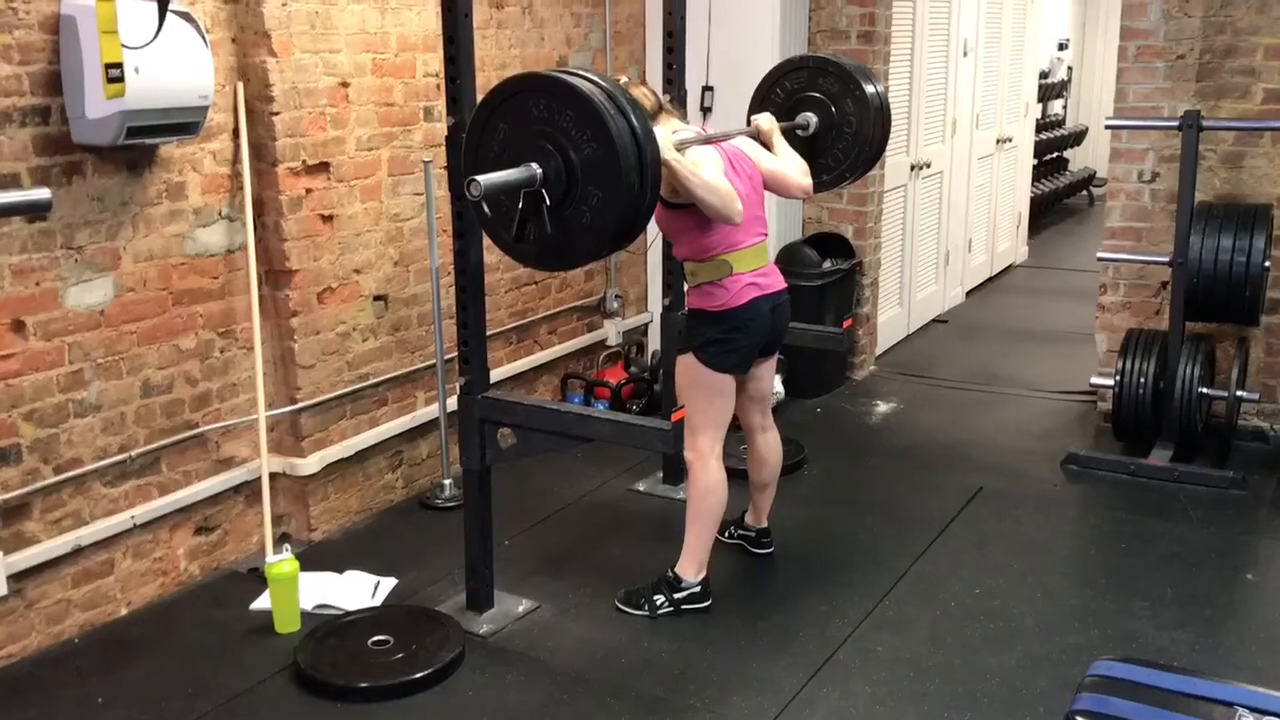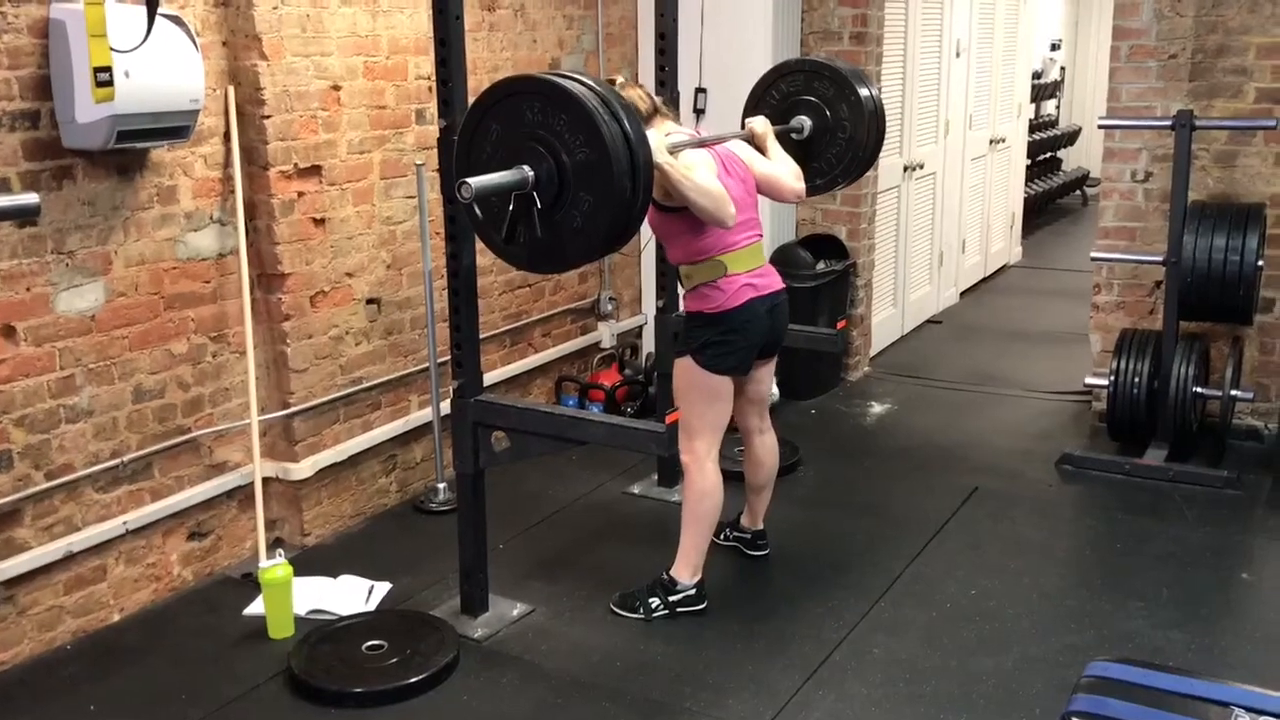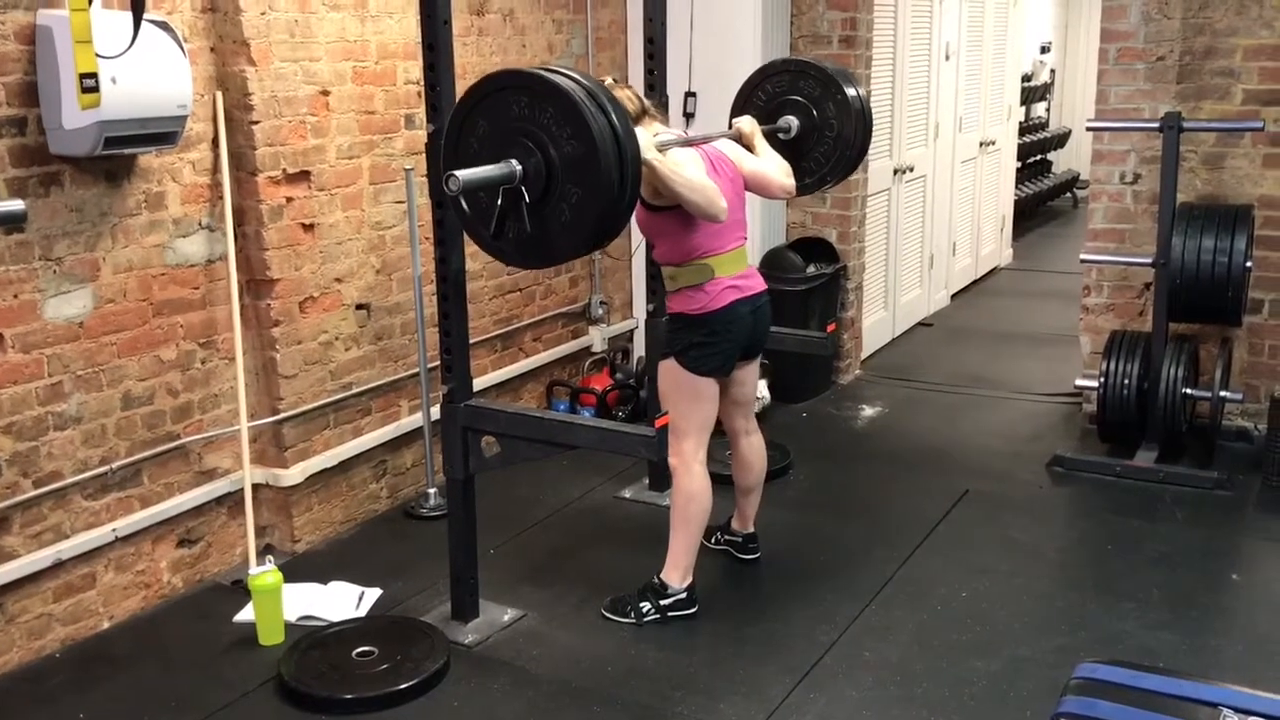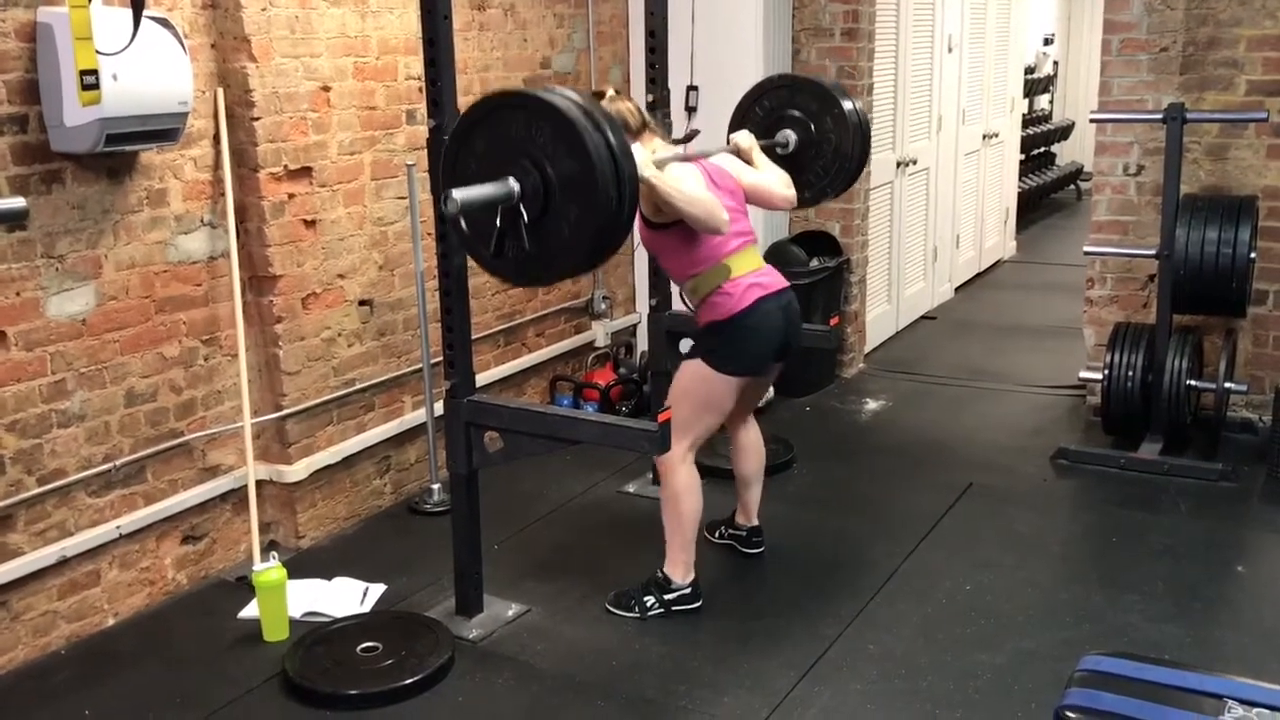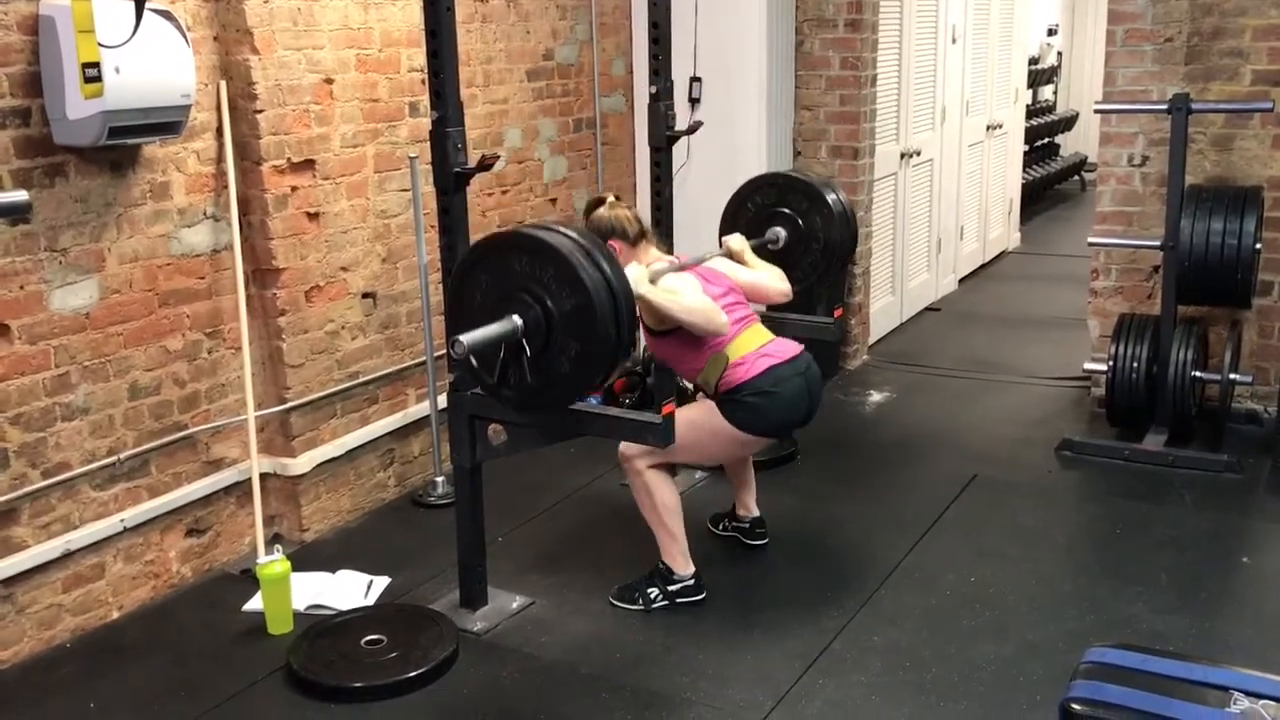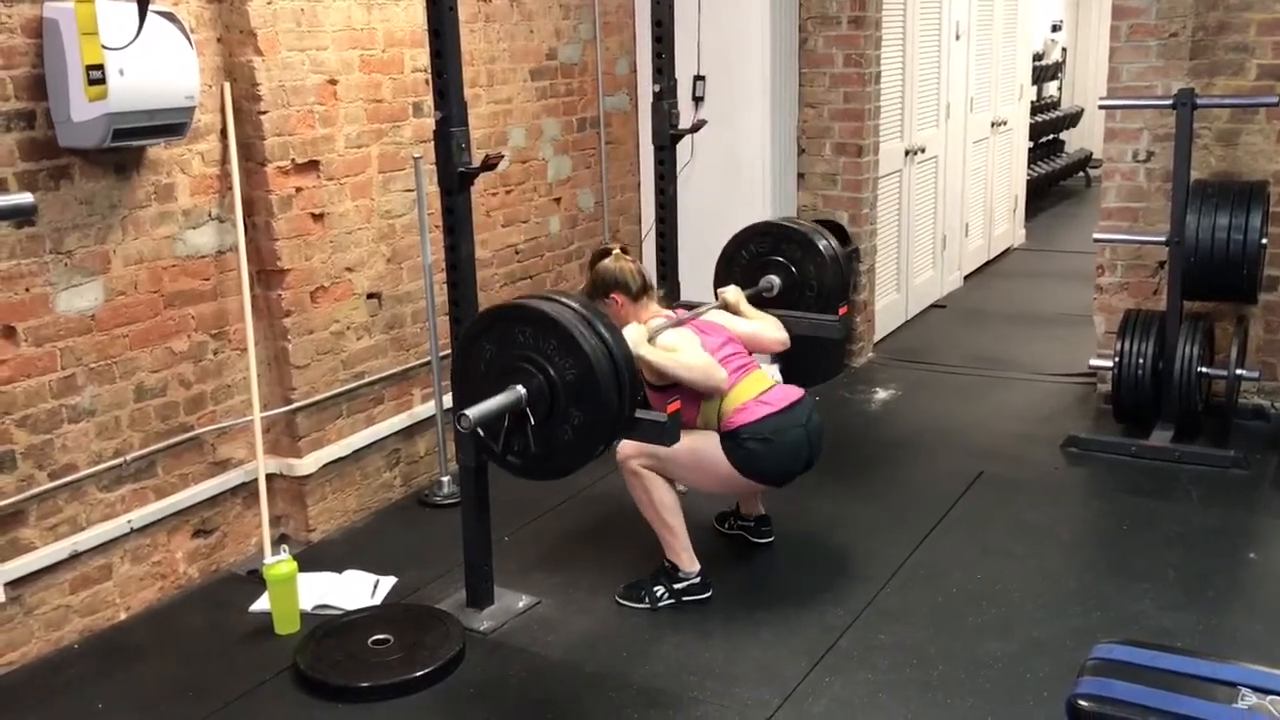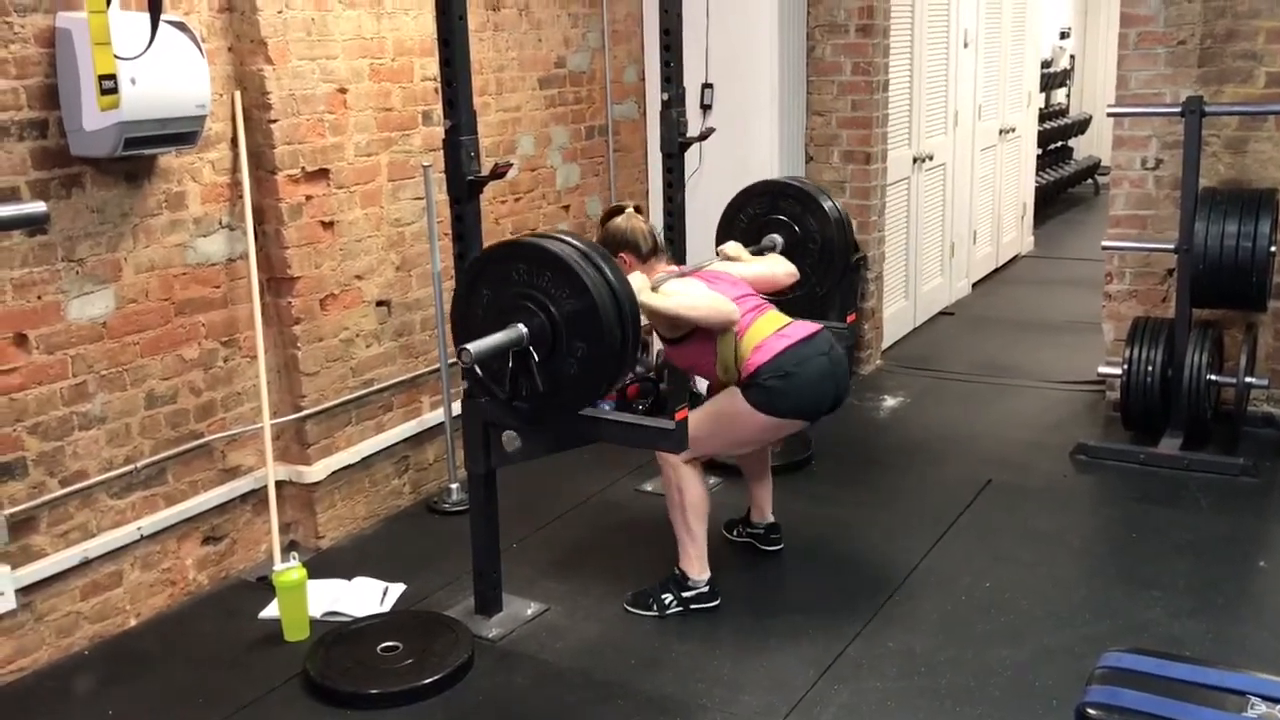
dt=0.7s
person 1, frame 1
left shoulder: (681, 158)
right shoulder: (735, 142)
left elbow: (730, 208)
right elbow: (801, 182)
left wrist: (667, 157)
right wrist: (774, 133)
left hip: (724, 312)
right hip: (771, 298)
left knee: (702, 448)
right knee: (758, 421)
left ankle: (688, 581)
right ankle: (756, 526)
person 1, frame 2
left shoulder: (675, 161)
right shoulder: (728, 146)
left elbow: (722, 212)
right elbow: (795, 188)
left wrist: (659, 161)
right wrist: (767, 139)
left hip: (722, 315)
right hip: (770, 300)
left knee: (698, 452)
right knee: (755, 423)
left ankle: (683, 585)
right ankle: (751, 528)
person 1, frame 3
left shoulder: (662, 163)
right shoulder: (716, 145)
left elbow: (714, 205)
right elbow: (784, 183)
left wrist: (648, 158)
right wrist: (754, 135)
left hip: (704, 317)
right hip: (751, 302)
left knee: (686, 453)
right knee: (741, 425)
left ankle: (674, 588)
right ankle: (742, 531)
person 1, frame 4
left shoulder: (663, 180)
right shoulder: (716, 161)
left elbow: (715, 218)
right elbow: (787, 196)
left wrist: (647, 176)
right wrist: (753, 152)
left hip: (739, 323)
right hip: (780, 306)
left knee: (673, 450)
right knee: (738, 417)
left ankle: (677, 585)
right ankle: (746, 525)
person 1, frame 5
left shoulder: (659, 284)
right shoulder: (706, 263)
left elbow: (714, 322)
right elbow: (781, 290)
left wrist: (643, 292)
right wrist: (744, 252)
left hip: (768, 395)
right hip: (801, 374)
left knee: (638, 453)
right knee: (723, 419)
left ankle: (680, 577)
right ankle: (748, 518)
person 1, frame 6
left shoulder: (655, 339)
right shoulder: (702, 316)
left elbow: (716, 379)
right elbow: (779, 339)
left wrist: (641, 352)
right wrist: (741, 303)
left hip: (772, 445)
right hip: (804, 425)
left knee: (635, 455)
left ankle: (685, 576)
right ankle: (752, 518)
person 1, frame 7
left shoulder: (663, 291)
right shoulder: (707, 270)
left elbow: (726, 313)
right elbow: (787, 271)
left wrist: (644, 300)
right wrist: (741, 256)
left hip: (793, 377)
right hip: (827, 358)
left knee: (677, 450)
right knee: (740, 419)
left ankle: (694, 583)
right ankle: (761, 524)
